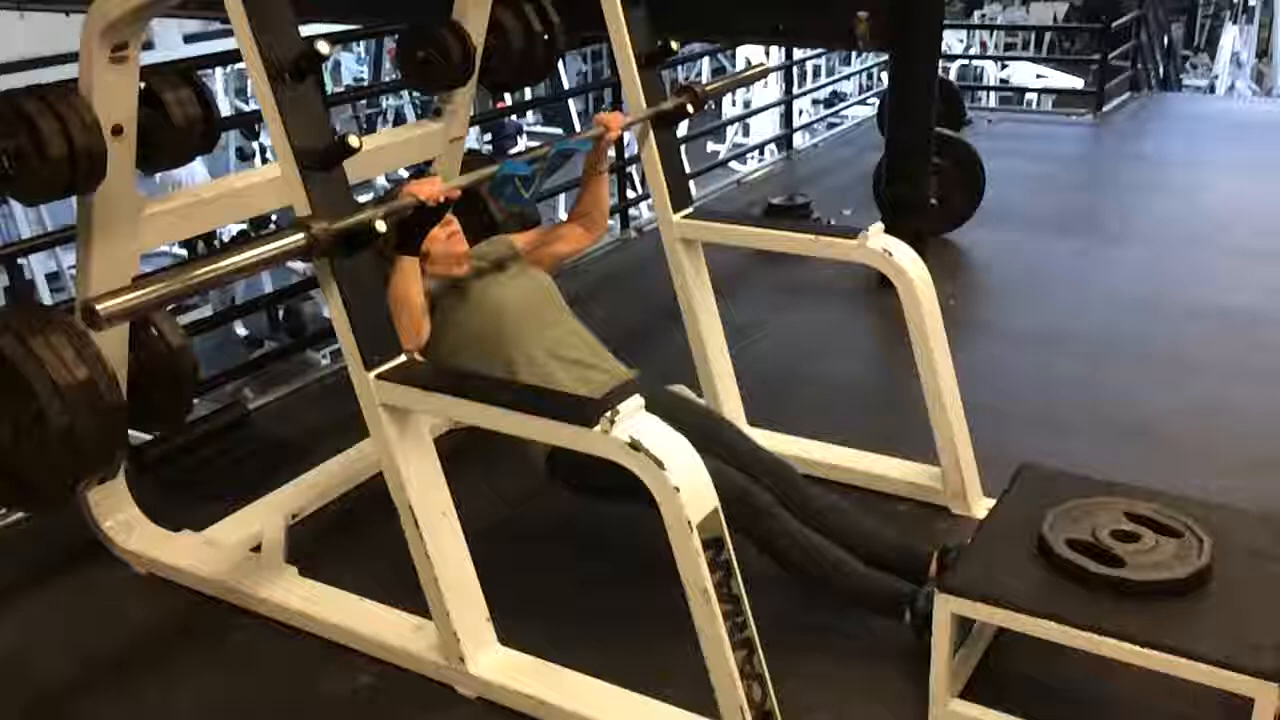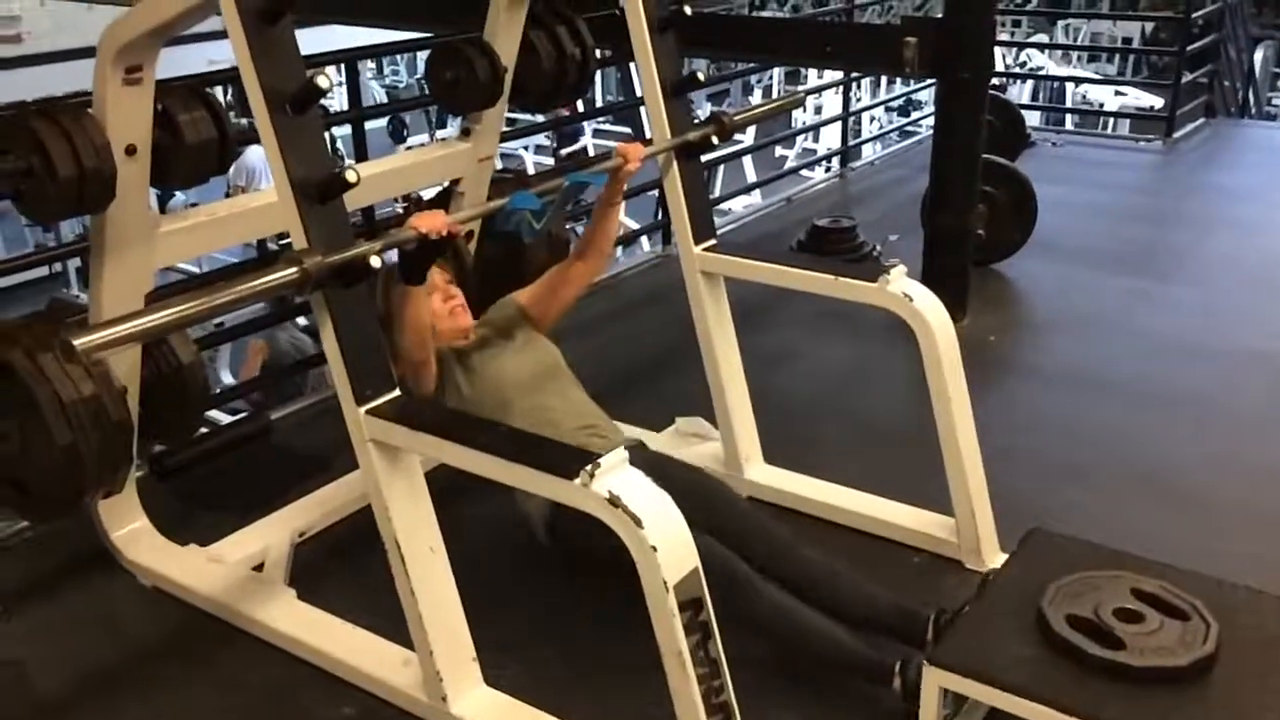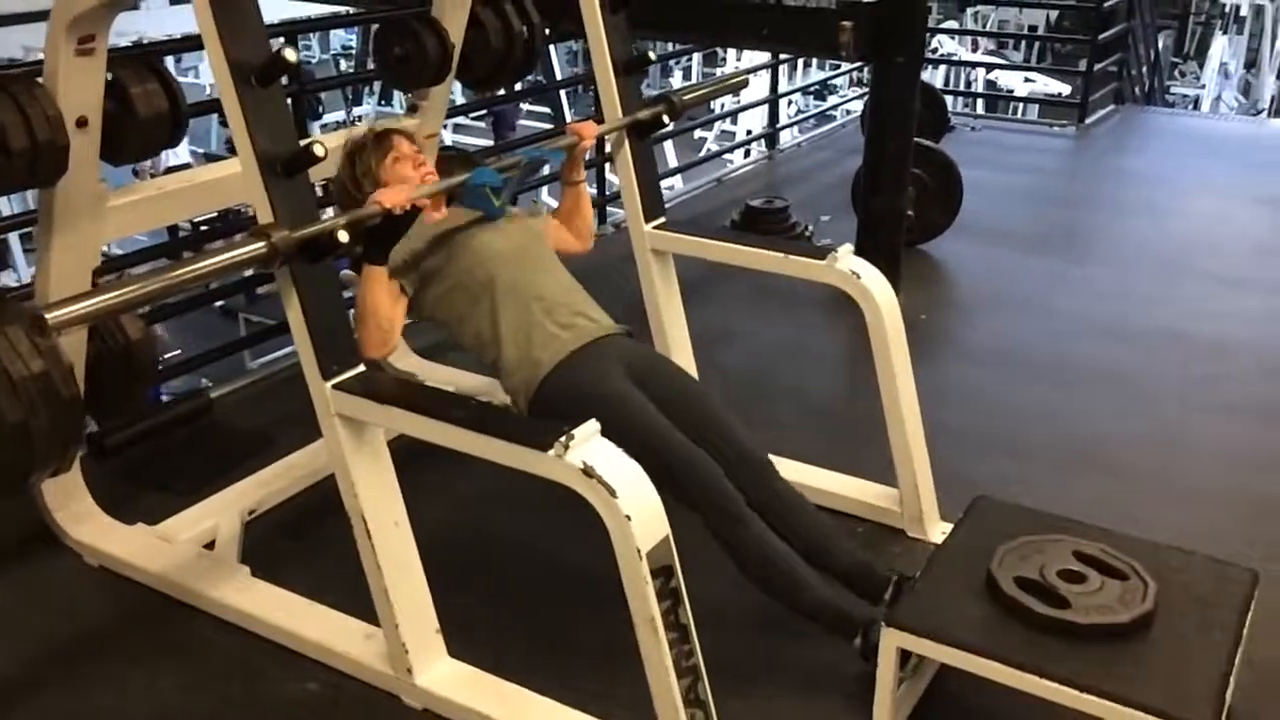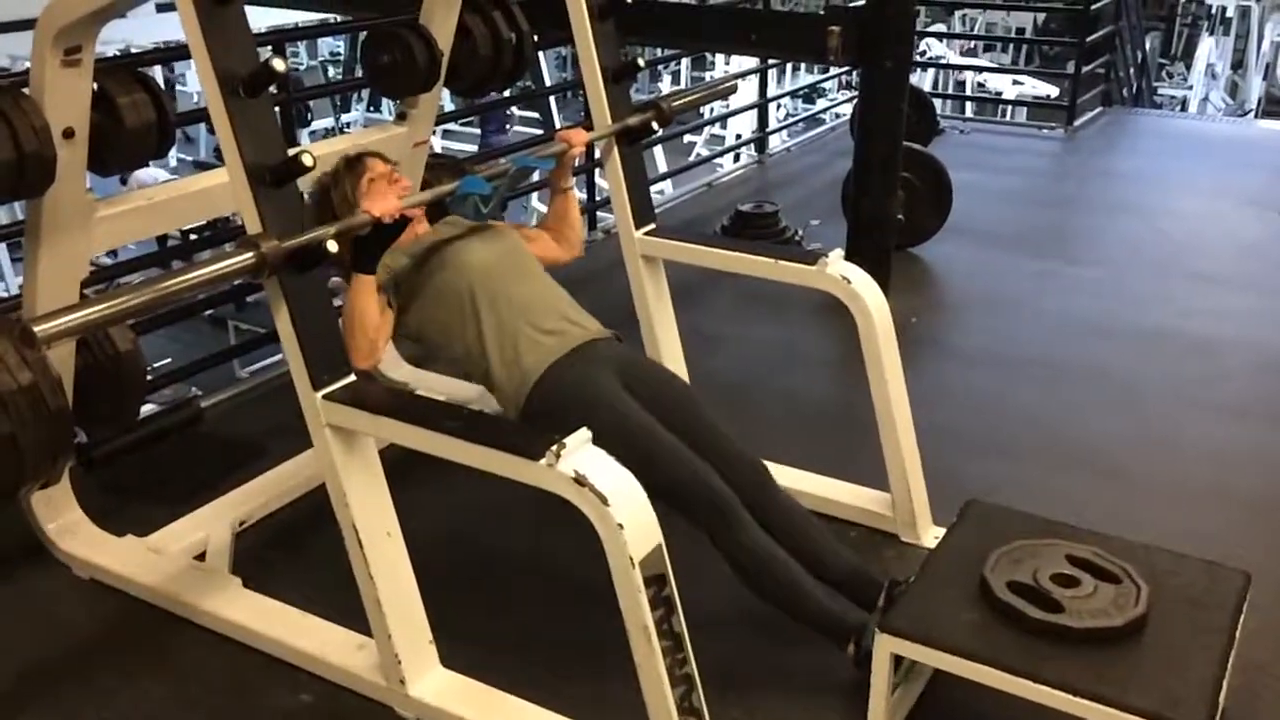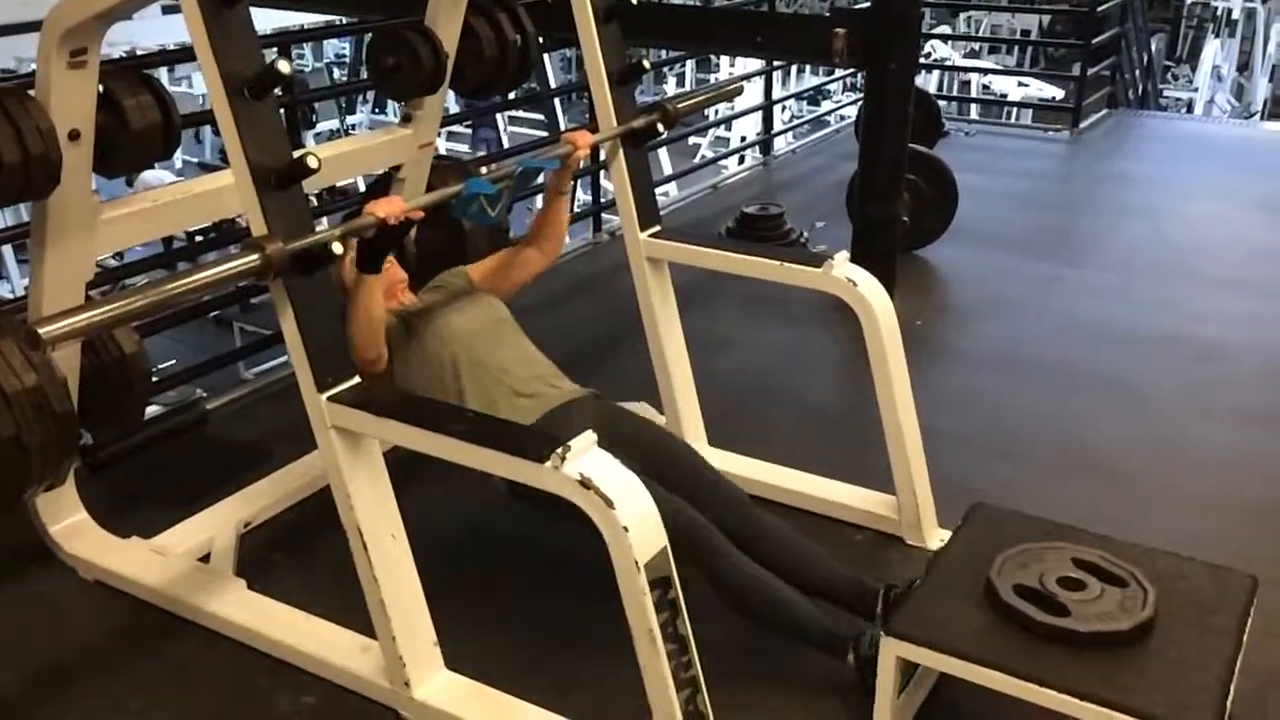
dt=1s
person 1, frame 1
left shoulder: (495, 253)
right shoulder: (428, 299)
left elbow: (585, 228)
right elbow: (407, 343)
left wrist: (599, 156)
right wrist: (410, 241)
left hip: (627, 389)
left knee: (776, 476)
right knee: (743, 502)
left ankle: (929, 565)
right ankle: (910, 604)
person 1, frame 2
left shoulder: (504, 327)
right shoulder: (437, 378)
left elbow: (586, 267)
right elbow: (414, 351)
left wrist: (612, 192)
right wrist: (412, 263)
left hip: (629, 459)
left knee: (770, 543)
right knee: (726, 576)
left ankle: (928, 625)
right ankle: (898, 672)
person 1, frame 3
left shoulder: (480, 214)
right shoulder: (404, 253)
left elbow: (577, 236)
right elbow: (376, 348)
left wrist: (574, 163)
right wrist: (379, 240)
left hip: (618, 348)
right hip: (560, 381)
left knee: (753, 472)
right knee: (716, 496)
left ankle: (887, 590)
right ankle: (864, 628)
person 1, frame 4
left shoulder: (469, 224)
right shoulder: (391, 271)
left elbow: (568, 244)
right elbow: (364, 358)
left wrist: (562, 170)
right wrist: (363, 252)
left hip: (611, 355)
right hip: (555, 386)
left knee: (748, 480)
right knee: (713, 503)
left ankle: (878, 594)
right ankle: (859, 635)
person 1, frame 5
left shoulder: (447, 287)
right shoulder: (388, 335)
left elbow: (539, 249)
right elbow: (366, 354)
left wrist: (562, 175)
right wrist: (366, 254)
left hip: (587, 407)
right hip: (536, 438)
left knee: (734, 509)
right knee: (695, 535)
left ankle: (876, 600)
right ankle: (857, 644)
